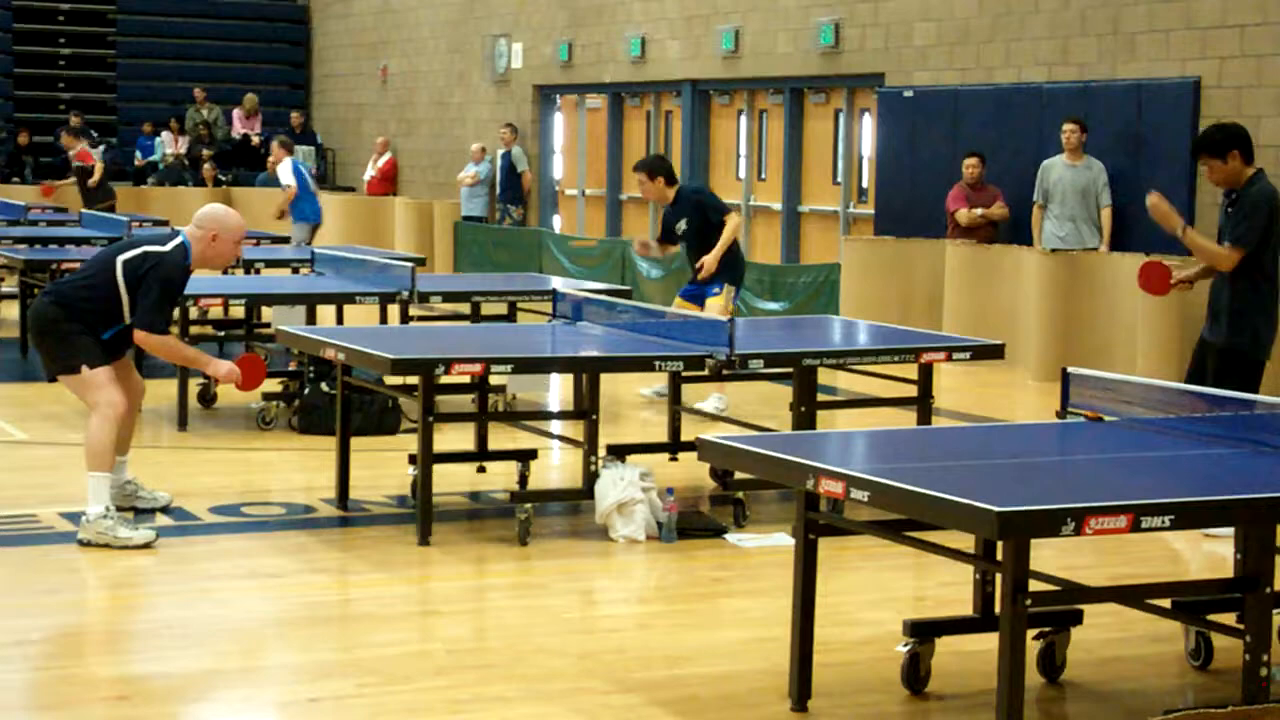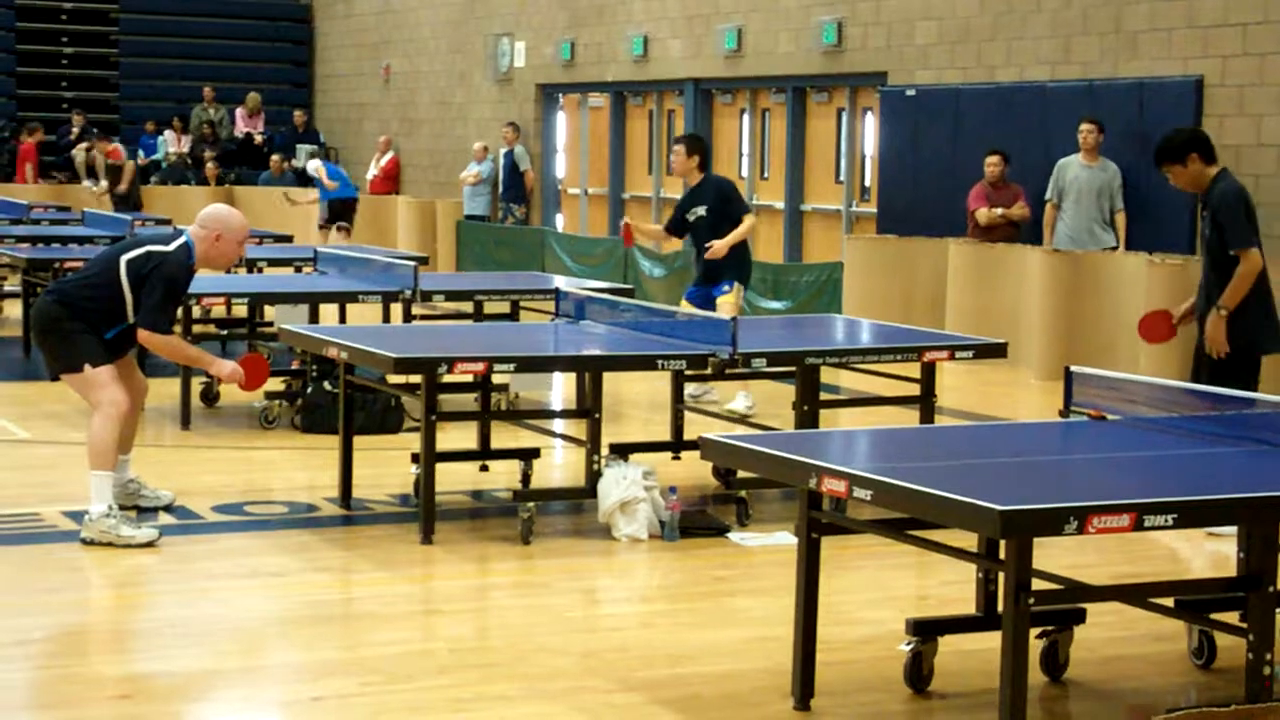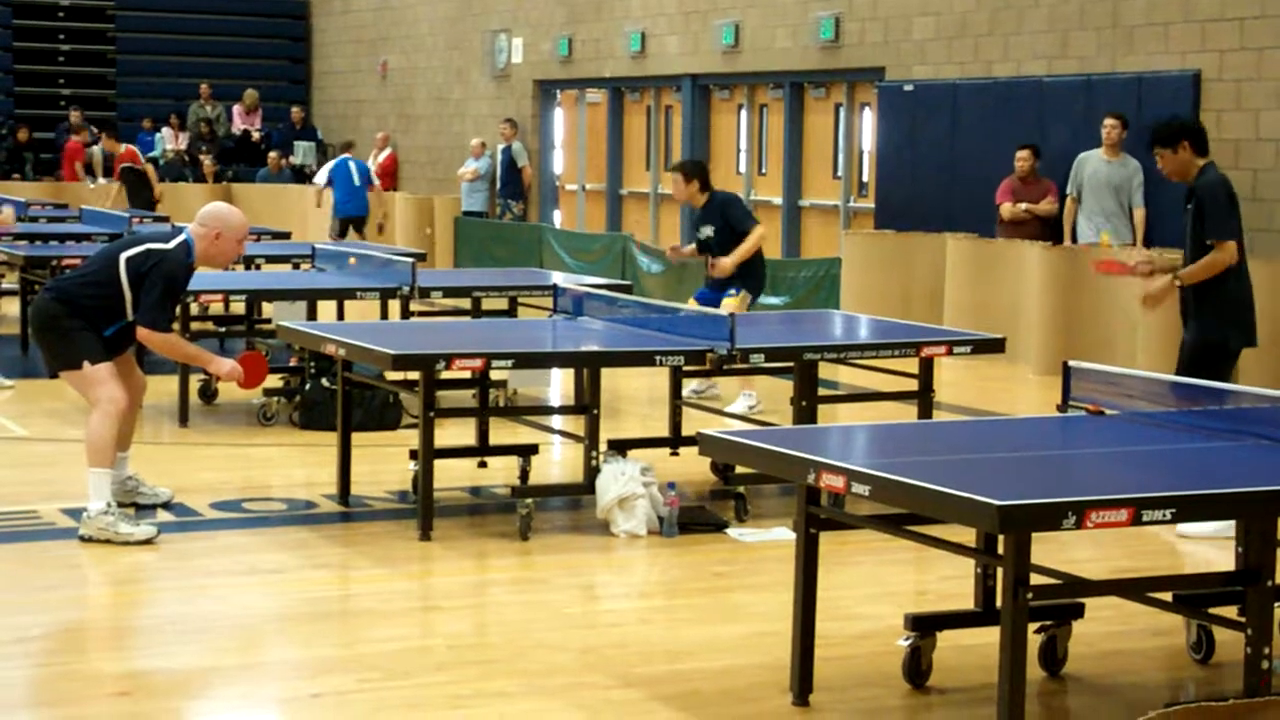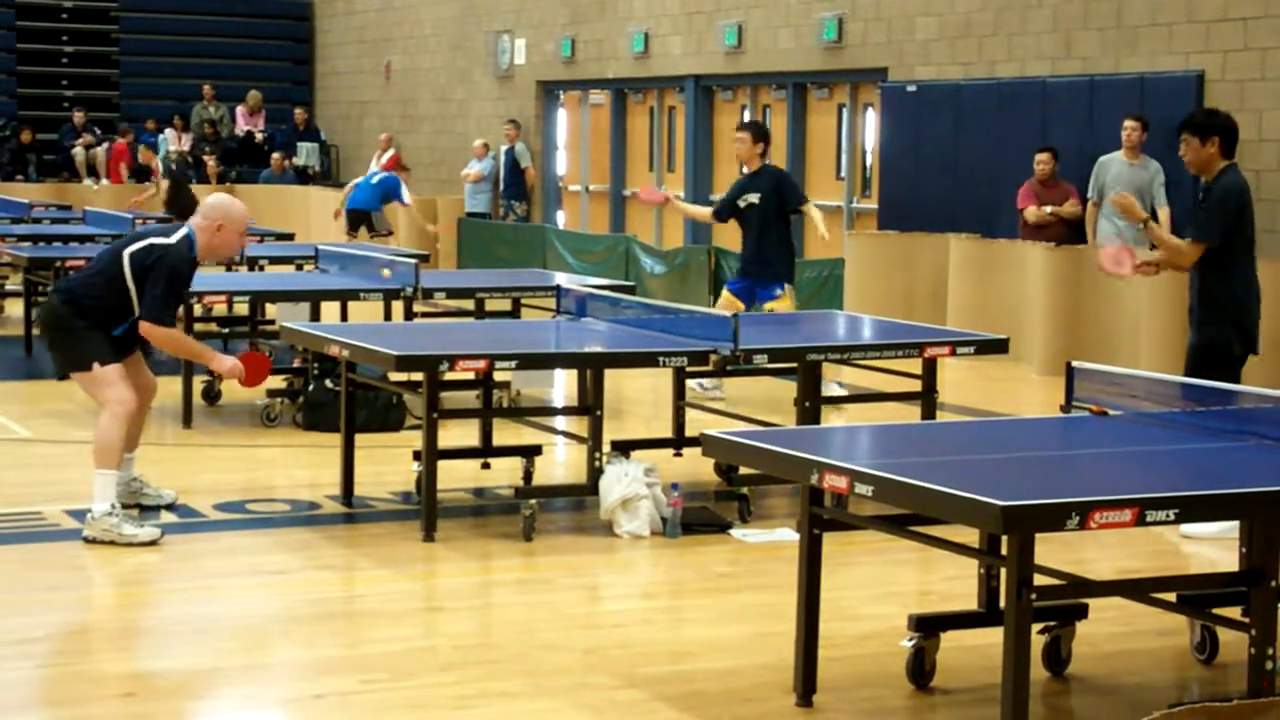
dt=0.5s
person 1, frame 1
right shoulder: (1236, 194)
left elbow: (1230, 258)
left wrist: (1177, 225)
right wrist: (1195, 273)
left hip: (1244, 330)
right hip: (1220, 324)
person 1, frame 2
left shoulder: (1227, 195)
right shoulder: (1214, 196)
left wrist: (1219, 313)
right wrist: (1195, 305)
left hip: (1238, 329)
right hip: (1222, 324)
person 1, frame 3
left shoulder: (1211, 187)
right shoulder: (1202, 188)
left elbow: (1226, 255)
left wrist: (1172, 282)
right wrist: (1164, 267)
left hip: (1220, 322)
right hip: (1207, 320)
person 1, frame 4
left shoulder: (1227, 190)
right shoulder: (1219, 187)
left elbow: (1190, 253)
left wrist: (1142, 220)
right wrist: (1161, 262)
left hip: (1224, 323)
right hip: (1217, 320)
left ankle: (1229, 513)
person 2, frame 1
left shoulder: (173, 254)
right shoulder: (167, 264)
left elbow: (146, 328)
right elbow: (147, 336)
right wrist: (208, 364)
left hip: (84, 321)
right hip: (59, 320)
left knee: (131, 393)
right knee: (110, 404)
left ankle: (119, 486)
right ankle: (97, 517)
person 2, frame 2
left shoulder: (176, 253)
right shoulder: (171, 264)
left elbow: (148, 328)
right elbow: (151, 335)
right wrist: (212, 364)
left hip: (86, 320)
right hip: (61, 319)
left knee: (134, 390)
right knee: (113, 403)
left ankle: (121, 484)
right ankle: (100, 516)
person 2, frame 3
left shoulder: (176, 250)
right shoulder: (170, 262)
left elbow: (148, 325)
right elbow: (150, 333)
right wrist: (212, 362)
left hip: (85, 316)
right hip: (60, 317)
left knee: (133, 388)
right knee: (111, 401)
left ankle: (120, 482)
right ankle: (98, 513)
person 2, frame 4
left shoulder: (179, 244)
right shoulder: (174, 257)
right elbow: (153, 328)
right wrist: (213, 359)
left hip: (93, 319)
right hip: (70, 319)
left knee: (143, 389)
right knee: (121, 402)
left ankle: (125, 483)
right ankle: (103, 514)
person 3, frame 1
left shoulder: (697, 195)
right shoulder: (670, 213)
left elbow: (734, 219)
right elbow: (666, 247)
left wrist: (715, 255)
right wrist: (648, 248)
left hip: (725, 271)
right hip: (702, 275)
left ankle: (719, 397)
person 3, frame 2
left shoulder: (721, 187)
right shoulder: (687, 202)
left elbow: (750, 220)
right elbow: (665, 234)
left wrist: (726, 242)
right wrist: (635, 227)
left hip: (732, 272)
right hip: (706, 275)
left ankle: (744, 396)
right ankle: (702, 387)
person 3, frame 3
left shoulder: (727, 203)
right shoulder: (699, 216)
left elbow: (758, 232)
right elbow: (701, 248)
left wrist: (732, 260)
right wrist: (679, 251)
left hip: (745, 280)
right hip: (719, 281)
left ankle: (749, 396)
right ankle: (705, 382)
person 3, frame 4
left shoulder: (777, 178)
right shoulder: (740, 186)
left elbow: (807, 207)
right elbow: (713, 216)
left wrist: (820, 225)
right wrist: (673, 203)
left hip: (777, 271)
right hip: (749, 269)
left ankle: (824, 383)
right ankle: (712, 382)
